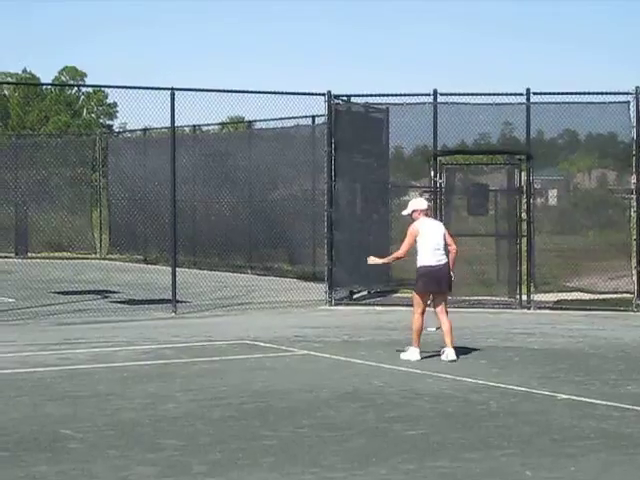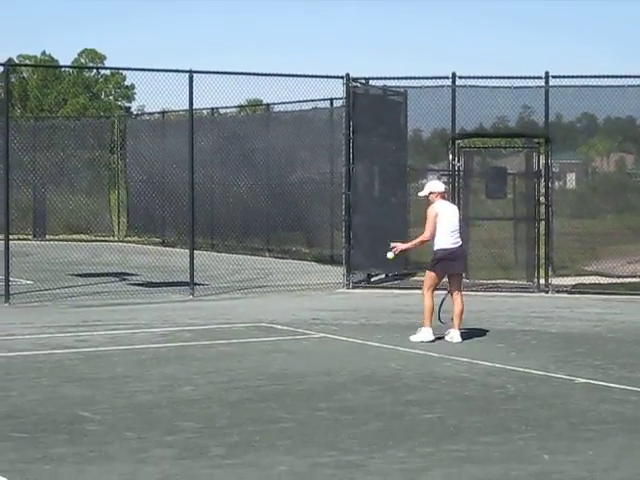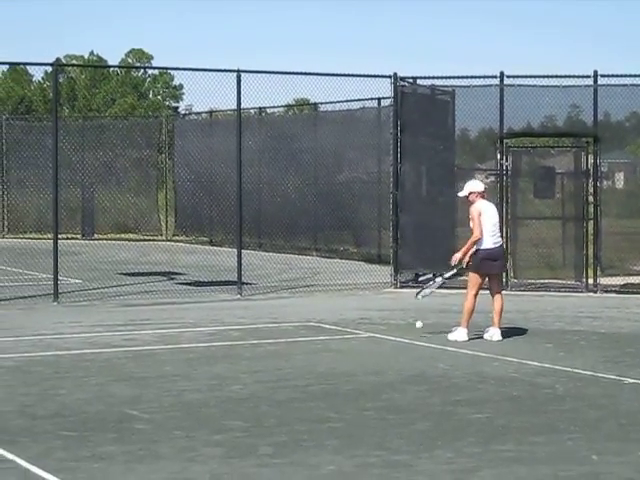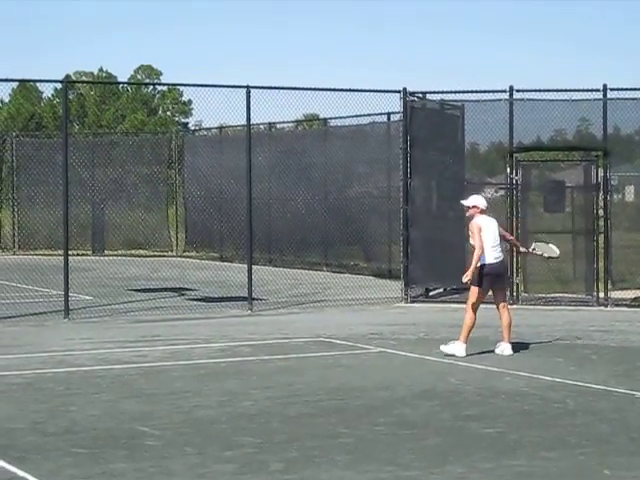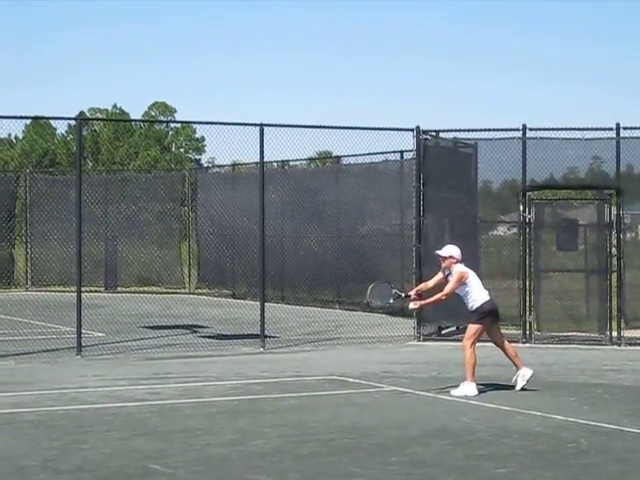
dt=1s
person 1, frame 1
left shoulder: (416, 226)
right shoulder: (439, 225)
left elbow: (401, 253)
right elbow: (453, 248)
left wrist: (382, 260)
right wrist: (450, 268)
left hip: (427, 271)
right hip: (443, 269)
left knee: (418, 312)
right knee: (442, 312)
left ankle: (414, 350)
right ankle: (449, 350)
person 1, frame 2
left shoulder: (433, 208)
right shoulder: (453, 207)
left elbow: (426, 236)
left wrist: (404, 246)
left hip: (442, 253)
right hip: (458, 251)
left knee: (427, 291)
right knee: (456, 293)
left ankle: (427, 330)
right ankle: (455, 332)
person 1, frame 3
left shoulder: (475, 207)
right shoulder: (491, 206)
left elbow: (477, 235)
left wrist: (462, 252)
right wrist: (471, 254)
left hip: (485, 253)
right hip: (498, 250)
left knee: (471, 293)
right knee: (496, 292)
left ankle: (462, 330)
right ankle: (495, 330)
person 1, frame 4
left shoulder: (475, 223)
right shoulder: (492, 221)
left elbow: (479, 249)
right elbow: (507, 236)
left wrist: (471, 270)
right wrist: (519, 247)
left hip: (487, 268)
right hip: (500, 265)
left knee: (471, 307)
right knee: (502, 306)
left ankle: (460, 345)
right ankle: (506, 345)
person 1, frame 5
left shoulder: (460, 272)
right shoulder: (447, 272)
left elbow: (444, 295)
right elbow: (429, 284)
left wrist: (421, 304)
right wrist: (415, 291)
left hip: (483, 309)
right hip: (485, 308)
left knee: (467, 344)
right knee: (500, 342)
left ankle: (469, 385)
right ankle: (522, 370)
